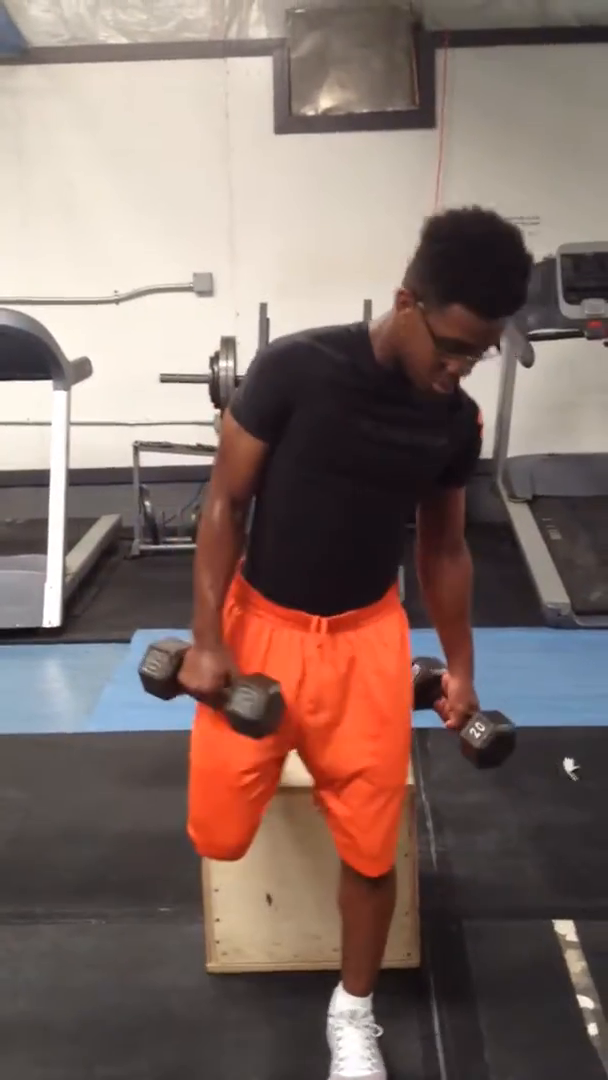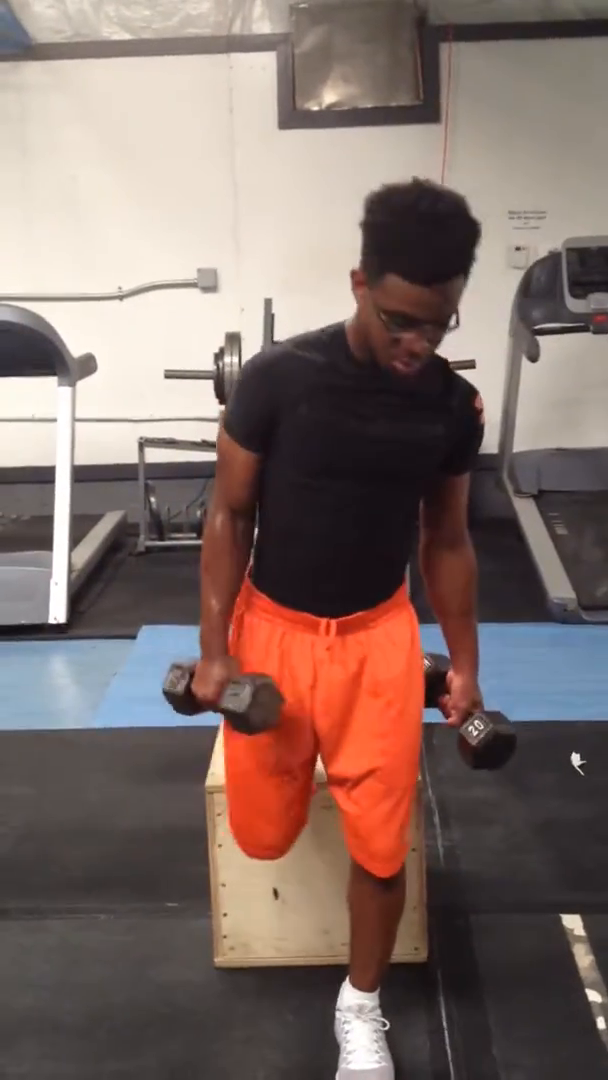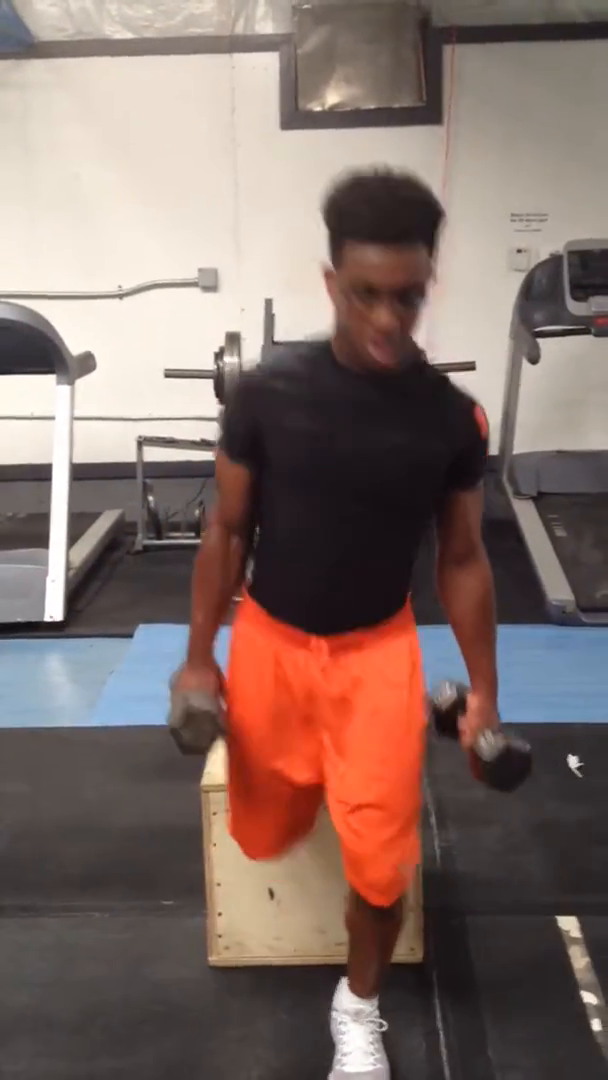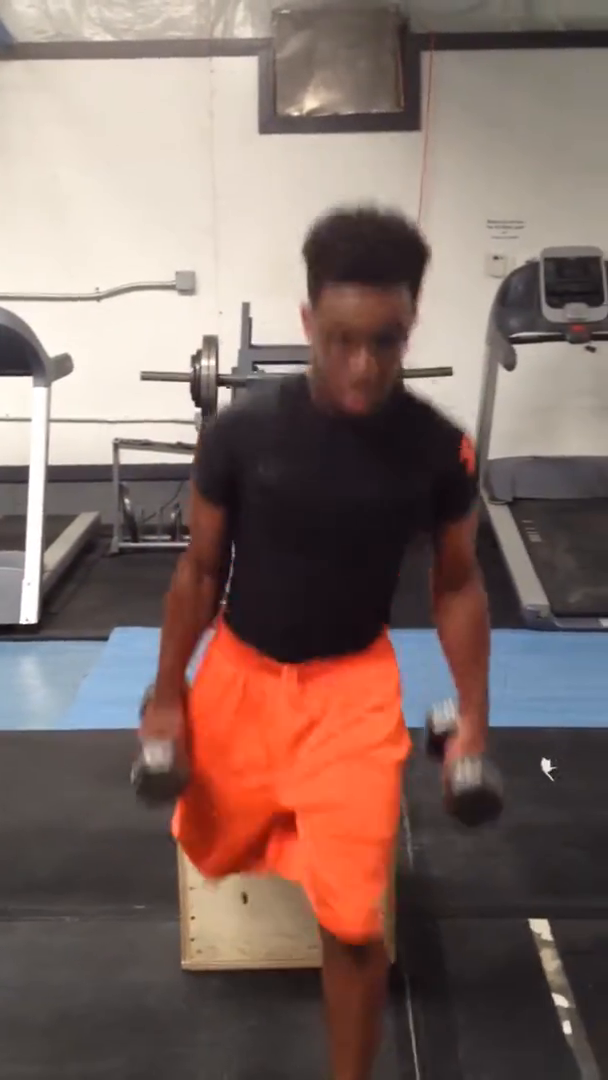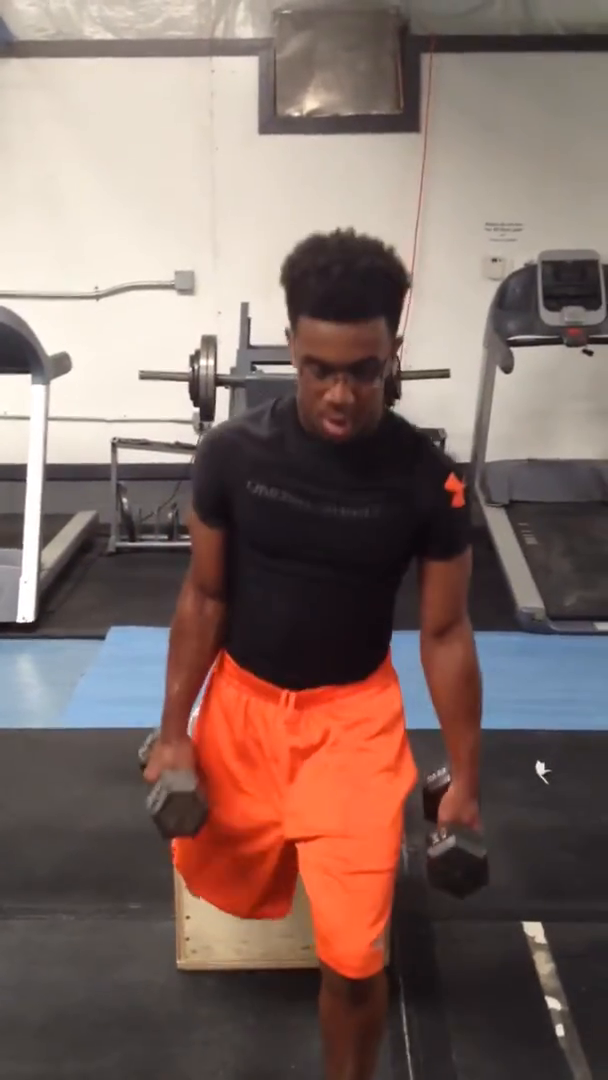
dt=0.3s
person 1, frame 1
left shoulder: (456, 419)
right shoulder: (293, 370)
left elbow: (445, 548)
right elbow: (225, 506)
left wrist: (462, 669)
right wrist: (207, 641)
left hip: (368, 637)
right hip: (261, 624)
left knee: (369, 846)
right knee: (222, 832)
right ankle: (281, 748)
person 1, frame 2
left shoulder: (453, 405)
right shoulder: (278, 379)
left elbow: (447, 542)
right elbow: (228, 516)
left wrist: (465, 666)
right wrist: (213, 648)
left hip: (379, 639)
right hip: (271, 630)
left knee: (381, 845)
right knee: (263, 833)
right ankle: (297, 760)
person 1, frame 3
left shoulder: (452, 415)
right shoulder: (265, 392)
left elbow: (463, 560)
right elbow: (227, 534)
left wrist: (484, 691)
right wrist: (198, 659)
left hip: (379, 656)
right hip: (269, 646)
left knee: (380, 868)
right knee: (265, 835)
left ankle: (358, 1007)
right ankle: (300, 784)
person 1, frame 4
left shoulder: (437, 448)
right shoulder: (239, 431)
left elbow: (457, 583)
right elbow: (200, 568)
left wrist: (474, 721)
right wrist: (166, 696)
left hip: (353, 689)
right hip: (240, 674)
left knee: (352, 917)
right knee: (214, 849)
right ankle: (268, 815)
person 1, frame 5
left shoulder: (427, 479)
right shoulder: (231, 452)
left elbow: (445, 633)
right elbow: (204, 597)
left wrist: (465, 782)
right wrist: (174, 730)
left hip: (354, 713)
right hip: (240, 700)
left knee: (352, 953)
right knee: (226, 882)
right ankle: (274, 841)
